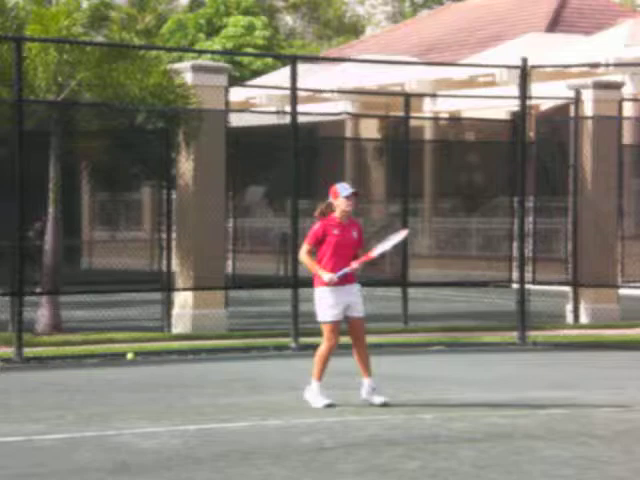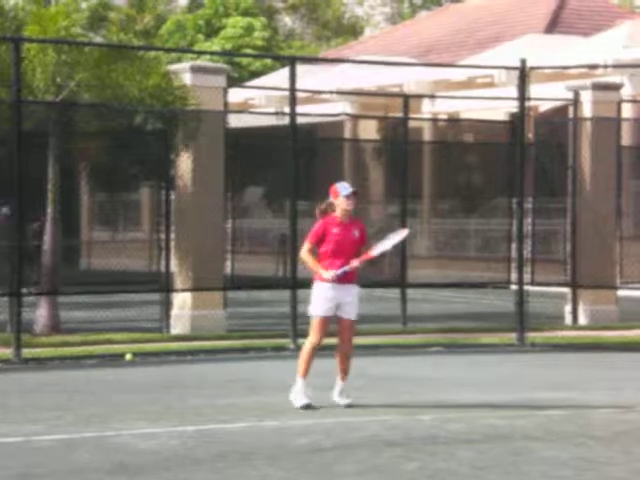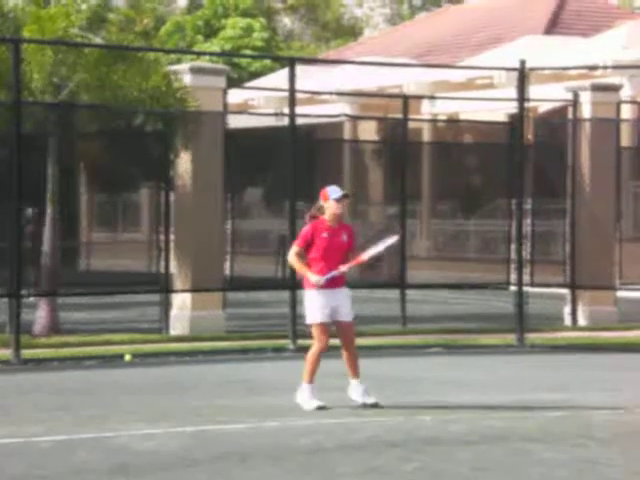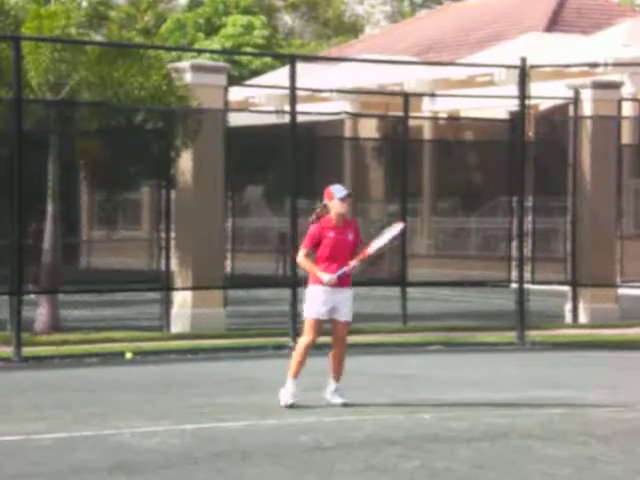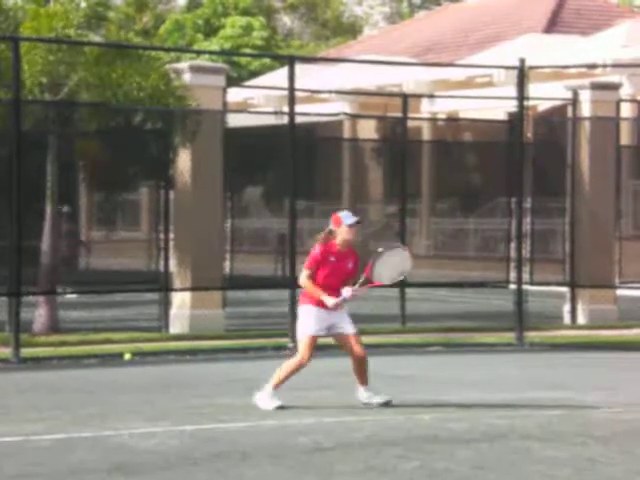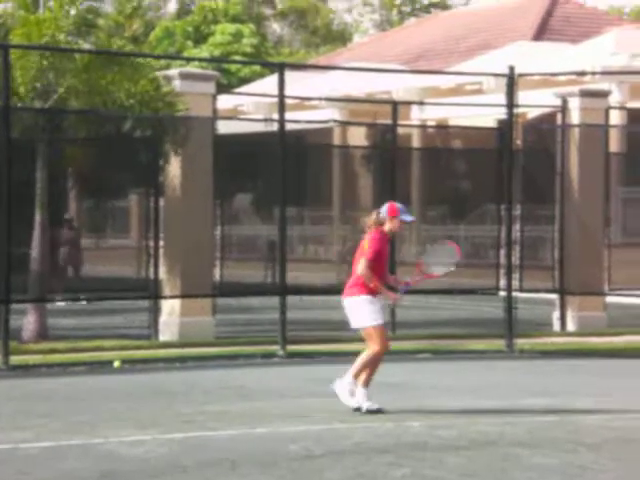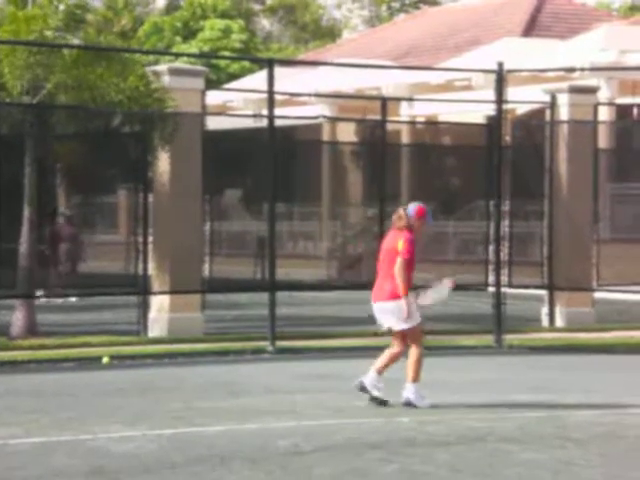
dt=0.4s
person 1, frame 1
left shoulder: (355, 226)
right shoulder: (323, 225)
right elbow: (304, 254)
left wrist: (358, 262)
right wrist: (321, 273)
left hip: (350, 287)
right hip: (327, 289)
left knee: (359, 339)
right knee: (331, 341)
left ankle: (368, 387)
right ankle: (313, 389)
person 1, frame 2
left shoulder: (358, 226)
right shoulder: (324, 224)
right elbow: (304, 252)
left wrist: (358, 262)
right wrist: (322, 270)
left hip: (349, 287)
right hip: (325, 286)
left knee: (346, 341)
right knee: (315, 338)
left ankle: (340, 389)
right ankle: (299, 386)
person 1, frame 3
left shoulder: (347, 230)
right shoulder: (312, 228)
right elbow: (292, 256)
left wrist: (347, 266)
right wrist: (309, 275)
left hip: (340, 290)
right hip: (317, 291)
left knee: (349, 341)
right knee: (321, 343)
left ankle: (356, 388)
right ankle: (305, 391)
person 1, frame 4
left shoulder: (353, 228)
right shoulder: (319, 227)
right elbow: (301, 257)
left wrist: (354, 263)
right wrist: (320, 274)
left hip: (344, 290)
right hip: (320, 288)
left knee: (340, 341)
right knee: (308, 339)
left ankle: (333, 388)
right ankle: (289, 387)
person 1, frame 5
left shoulder: (352, 256)
right shoulder: (322, 250)
right elbow: (303, 280)
left wrist: (348, 291)
right wrist: (324, 298)
left hip: (337, 311)
right hip: (313, 308)
left knee: (359, 353)
right knee: (303, 357)
left ankle: (365, 391)
right ankle: (266, 393)
person 1, frame 6
left shoulder: (381, 238)
right shoulder: (376, 237)
right elbow: (362, 269)
left wrist: (395, 281)
right wrist: (384, 291)
left hip: (364, 297)
right hip: (361, 296)
left knee: (377, 348)
right knee: (379, 346)
left ankle: (359, 395)
right ankle: (346, 382)
person 1, frame 7
left shoulder: (392, 236)
right shoulder: (407, 238)
right elbow: (398, 269)
right wrist: (405, 298)
left hip: (379, 299)
right hip: (395, 299)
left knee: (399, 346)
right knee: (417, 344)
left ankle: (370, 377)
right ankle: (411, 393)
